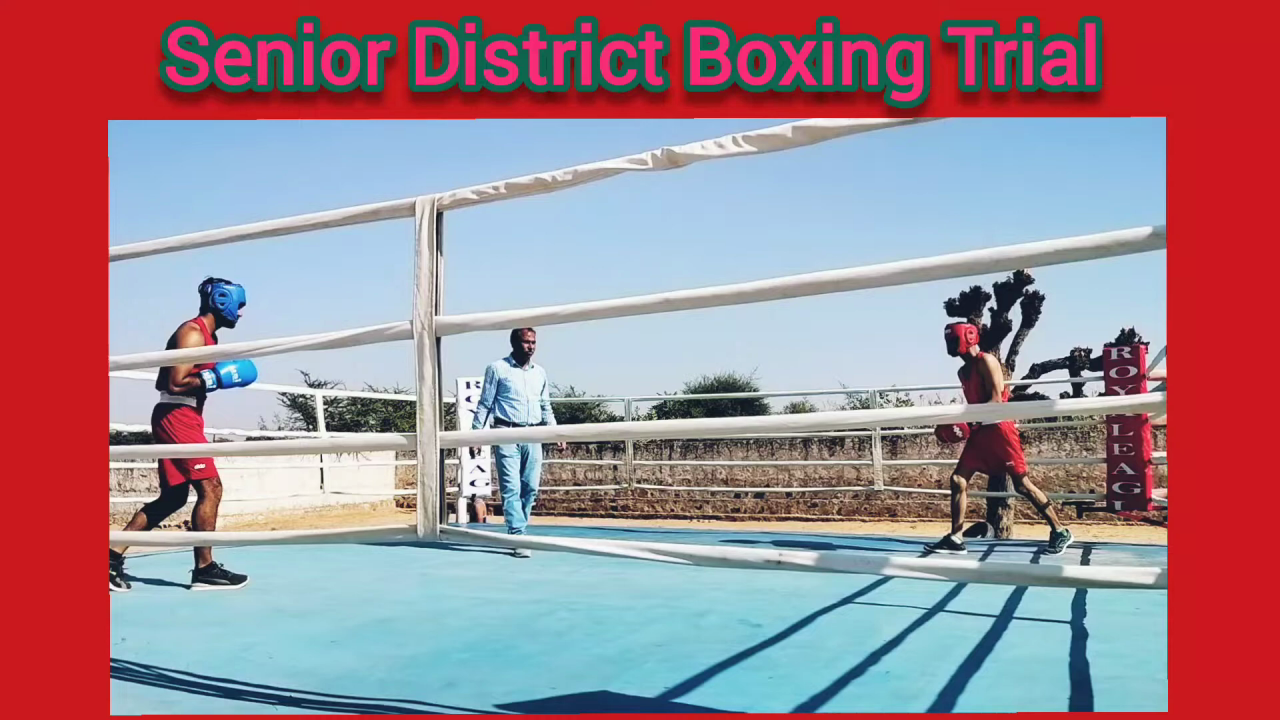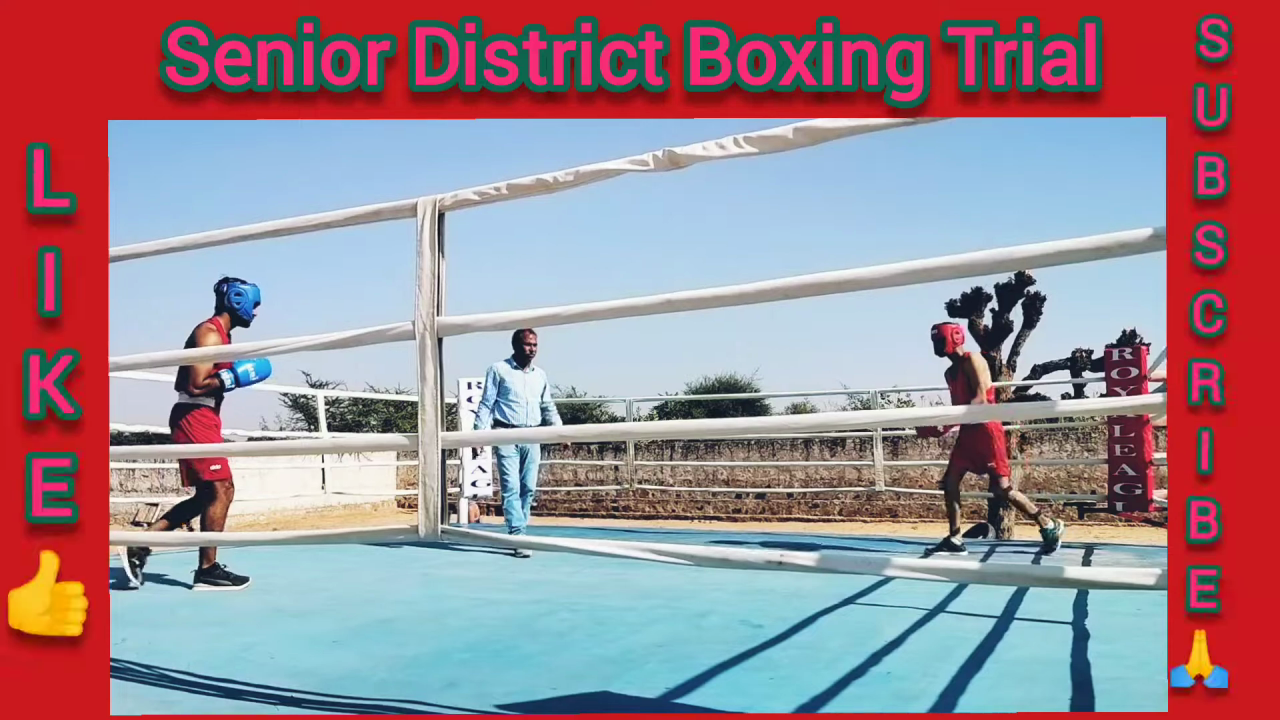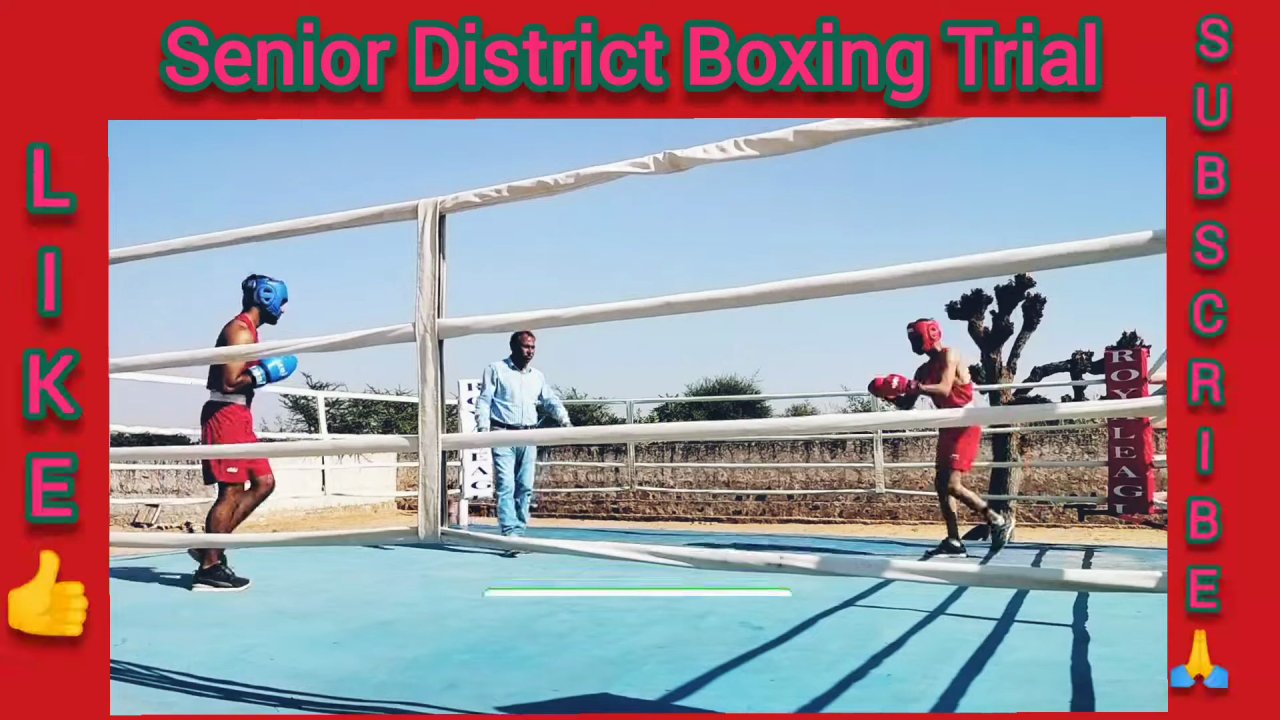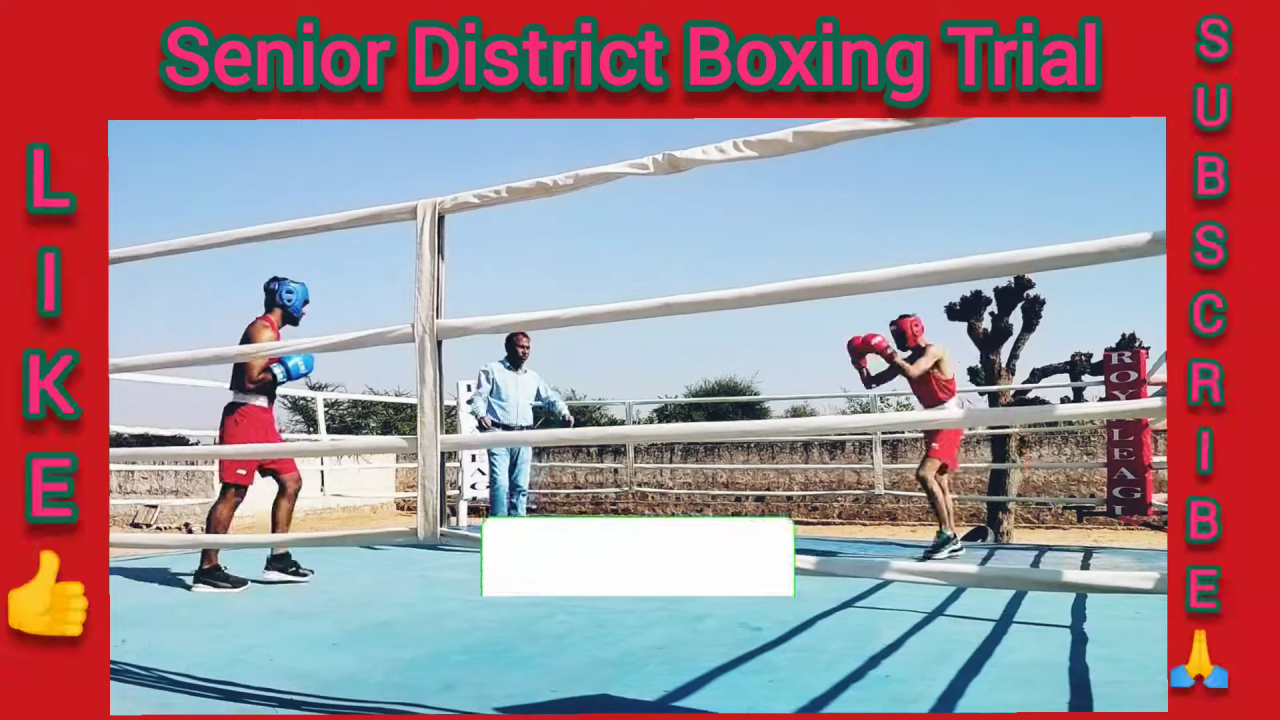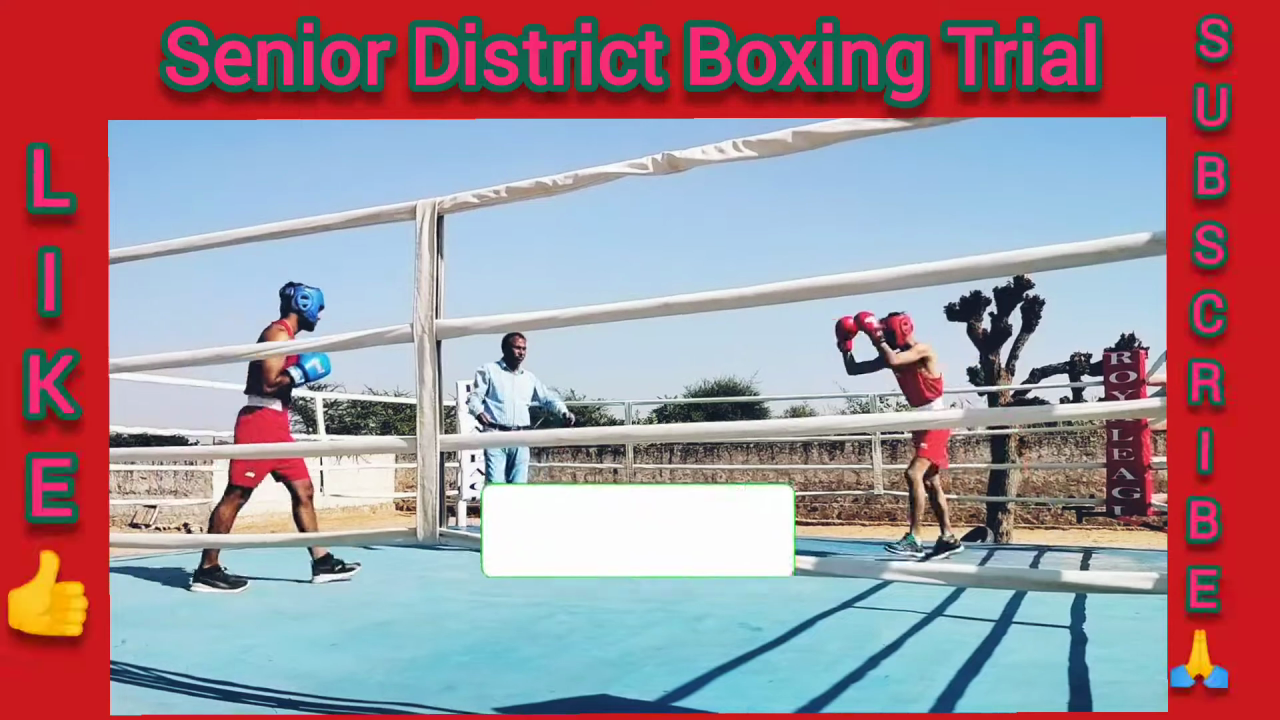
dt=0.1s
person 1, frame 1
left shoulder: (206, 334)
right shoulder: (193, 333)
right elbow: (176, 383)
left wrist: (225, 373)
right wrist: (218, 377)
left hip: (182, 418)
right hip: (177, 417)
left knee: (173, 497)
right knee: (209, 488)
left ankle: (115, 554)
right ankle: (204, 568)
person 1, frame 2
left shoulder: (220, 334)
right shoulder: (210, 333)
right elbow: (195, 385)
left wrist: (239, 372)
right wrist: (236, 376)
left hip: (199, 418)
right hip: (195, 417)
left knee: (205, 495)
right knee: (221, 490)
left ankle: (140, 548)
right ankle: (208, 570)
person 1, frame 3
left shoulder: (247, 329)
right shoulder: (240, 331)
right elbow: (229, 382)
left wrist: (269, 368)
right wrist: (266, 371)
left hip: (236, 417)
right hip: (227, 415)
left knee: (264, 483)
right knee: (232, 491)
left ankle: (210, 546)
right ankle: (208, 570)
person 1, frame 4
left shoulder: (268, 330)
right shoulder: (264, 330)
right elbow: (250, 379)
left wrist: (286, 367)
right wrist: (285, 369)
left hip: (259, 417)
right hip: (246, 416)
left knee: (291, 482)
right knee: (233, 492)
left ankle: (278, 559)
right ankle: (208, 570)
person 1, frame 5
left shoulder: (284, 333)
right shoulder: (279, 334)
right elbow: (269, 383)
left wrist: (303, 369)
right wrist: (305, 369)
left hip: (276, 423)
right hip: (260, 421)
left knee: (304, 490)
right knee: (238, 494)
left ankle: (323, 563)
right ankle: (207, 570)
person 2, frame 1
left shoulder: (986, 361)
right shoulder: (964, 371)
left elbow: (998, 400)
left wrist: (968, 424)
right wrist: (962, 426)
left hip: (999, 427)
right hip: (981, 430)
left knee: (1021, 484)
right knee: (958, 480)
left ankle: (1059, 531)
right ankle: (956, 537)
person 2, frame 2
left shoulder: (972, 360)
right shoulder: (950, 372)
left elbow: (981, 399)
right wrist: (943, 423)
left hip: (986, 427)
right hip: (969, 429)
left knee: (1002, 489)
right knee: (950, 482)
left ankle: (1049, 526)
right ankle: (954, 539)
person 2, frame 3
left shoulder: (949, 356)
right shoulder: (926, 369)
left elbow: (943, 389)
right elbow: (908, 404)
left wrist: (913, 387)
right wrist: (892, 394)
left hip: (965, 426)
right hip: (948, 427)
left knee: (953, 485)
right knee: (942, 484)
left ankle: (997, 521)
right ankle: (953, 542)
person 2, frame 4
left shoulder: (934, 351)
right shoulder: (906, 360)
left elbow: (913, 373)
right elbow: (870, 382)
left wrist: (887, 353)
right wrist: (860, 361)
left knee: (925, 474)
right knee: (939, 482)
left ankle: (948, 533)
right ankle: (952, 539)
person 2, frame 5
left shoulder: (922, 350)
right shoulder: (896, 355)
left elbow: (891, 361)
right elbow: (853, 369)
left wrist: (876, 338)
right wrist: (845, 345)
left knee: (914, 475)
right knee: (931, 483)
left ankle: (913, 539)
right ankle: (948, 539)
person 3, frame 1
left shoulder: (540, 373)
right shoulder: (497, 368)
left elbow: (545, 406)
right elbow: (484, 404)
left knee: (530, 488)
right knee: (511, 488)
left ankle: (519, 532)
person 3, frame 2
left shoulder: (540, 375)
right shoulder: (498, 370)
left elbow: (548, 407)
right elbow: (486, 404)
right wrist: (479, 433)
left knee: (528, 488)
right knee: (511, 488)
left ankle: (519, 532)
right ankle: (518, 537)
person 3, frame 3
left shoulder: (536, 376)
right shoulder: (496, 370)
left elbow: (551, 401)
right elbow: (483, 401)
left wrist: (565, 421)
right wrist: (483, 425)
left knee: (525, 487)
right knee: (506, 486)
left ankle: (519, 533)
right ankle: (508, 534)
person 3, frame 4
left shoulder: (532, 377)
right shoulder: (492, 370)
left elbow: (550, 398)
right elbow: (479, 396)
left wrist: (564, 413)
right wrist: (480, 415)
left knee: (520, 487)
right knee: (500, 483)
person 3, frame 5
left shoulder: (529, 378)
right shoulder: (488, 370)
left elbow: (547, 397)
right elbow: (473, 398)
left wrist: (564, 411)
right wrist: (479, 412)
right hip: (495, 433)
right knee: (495, 483)
